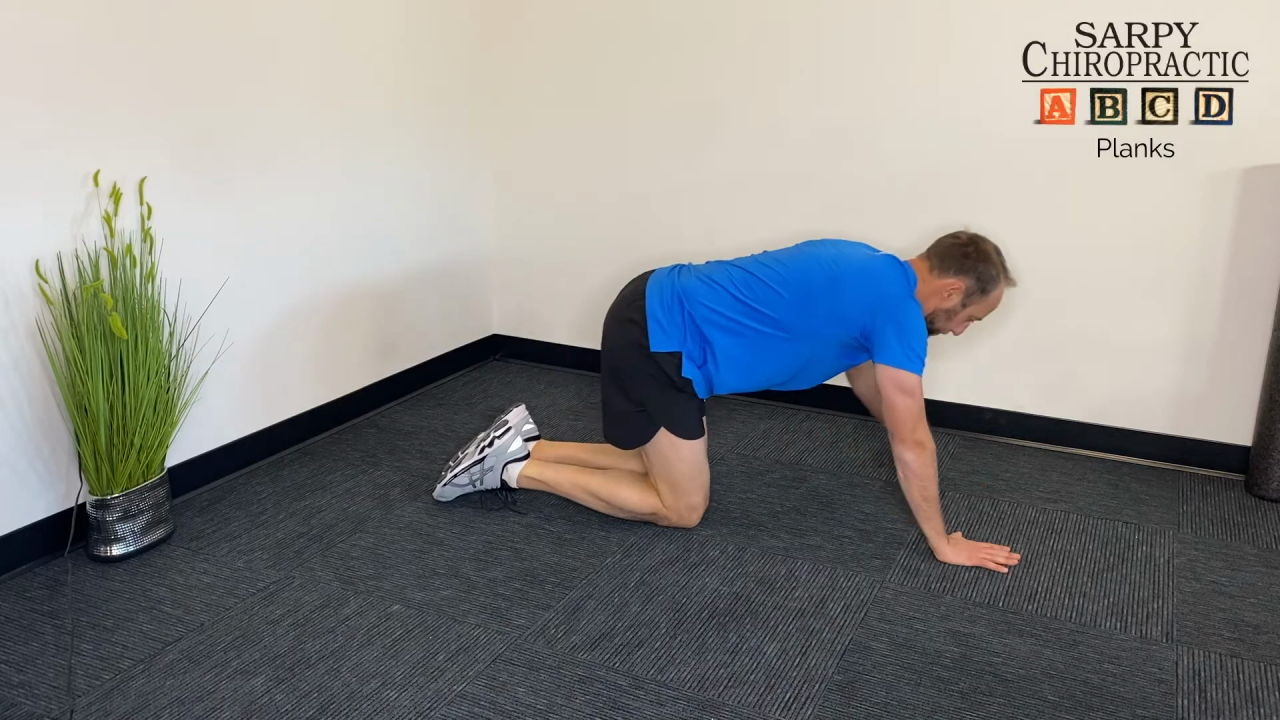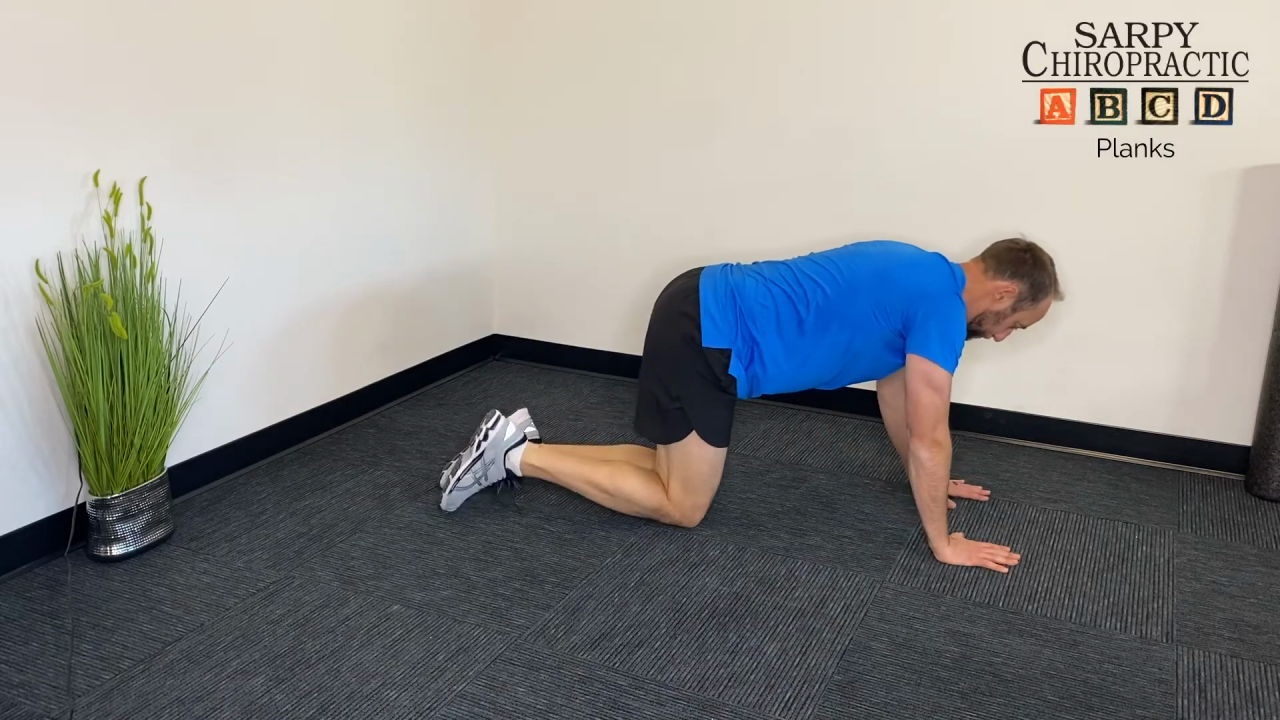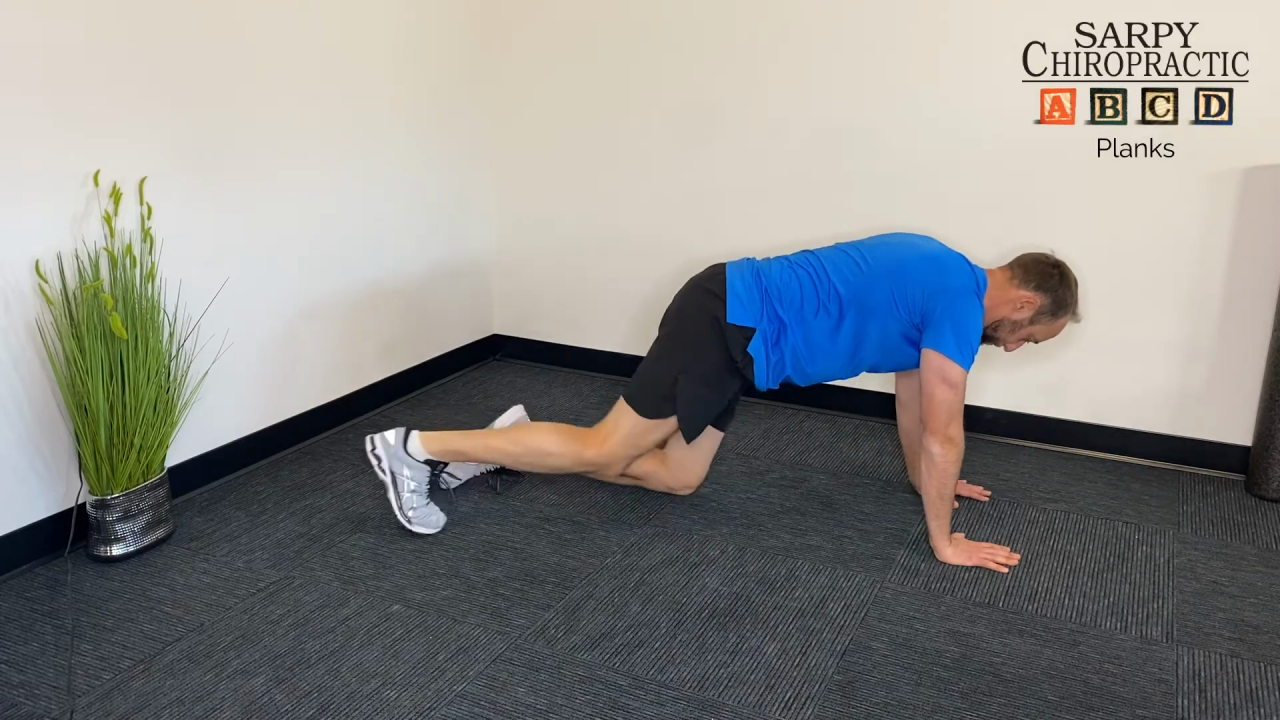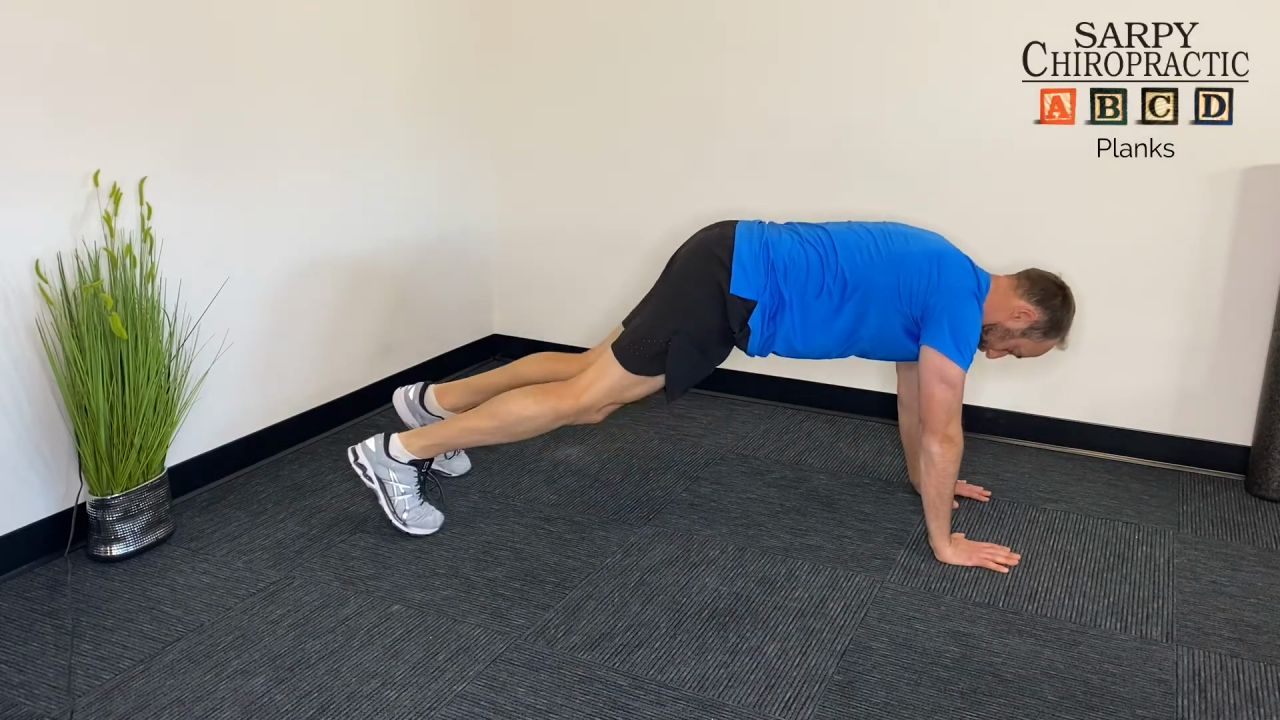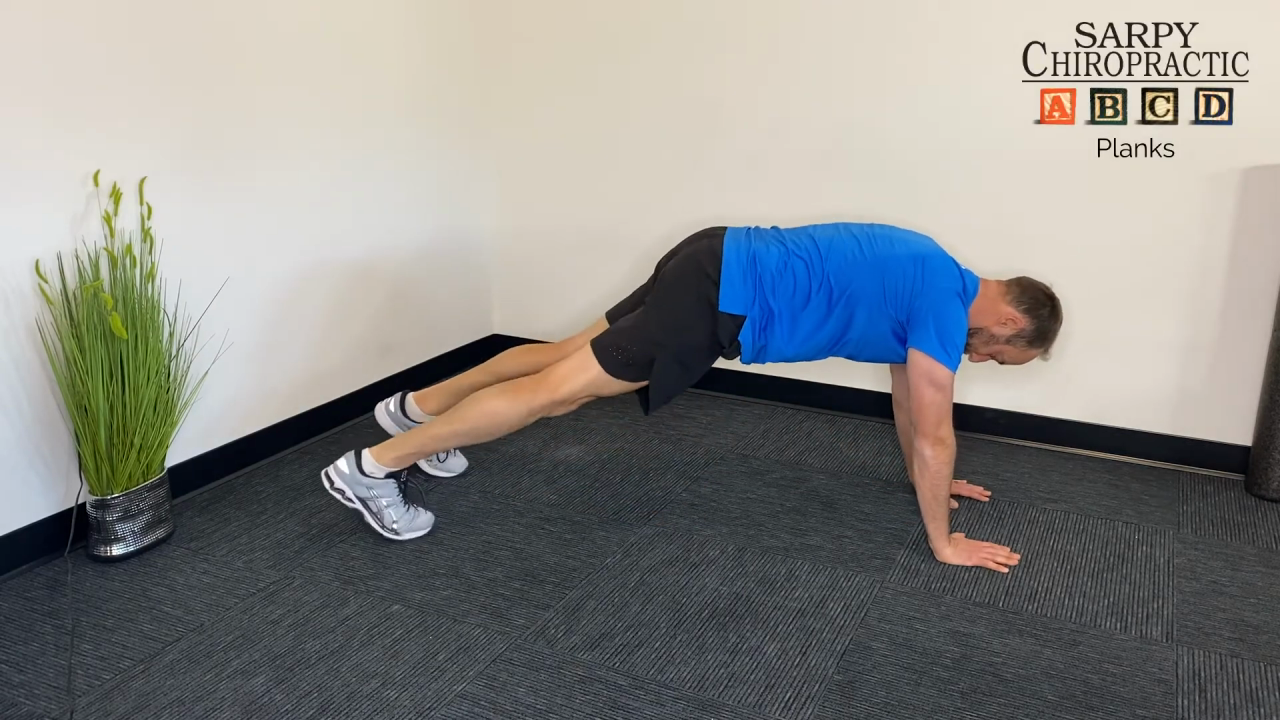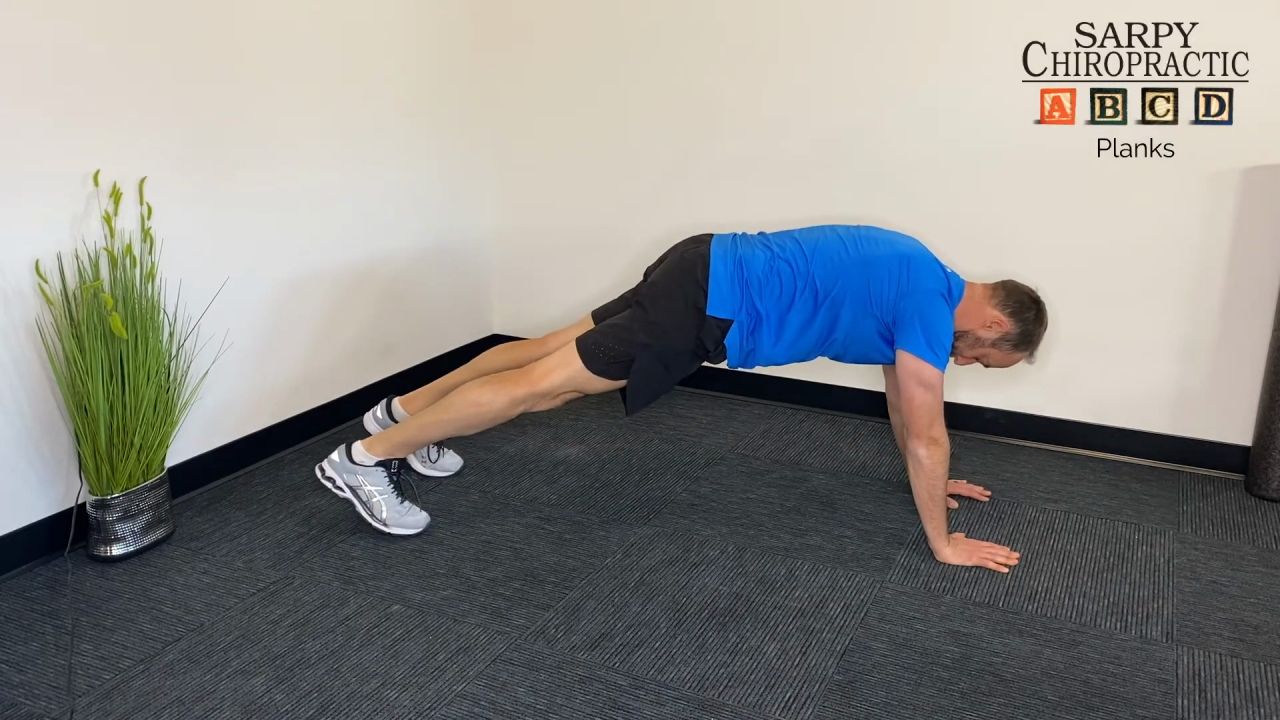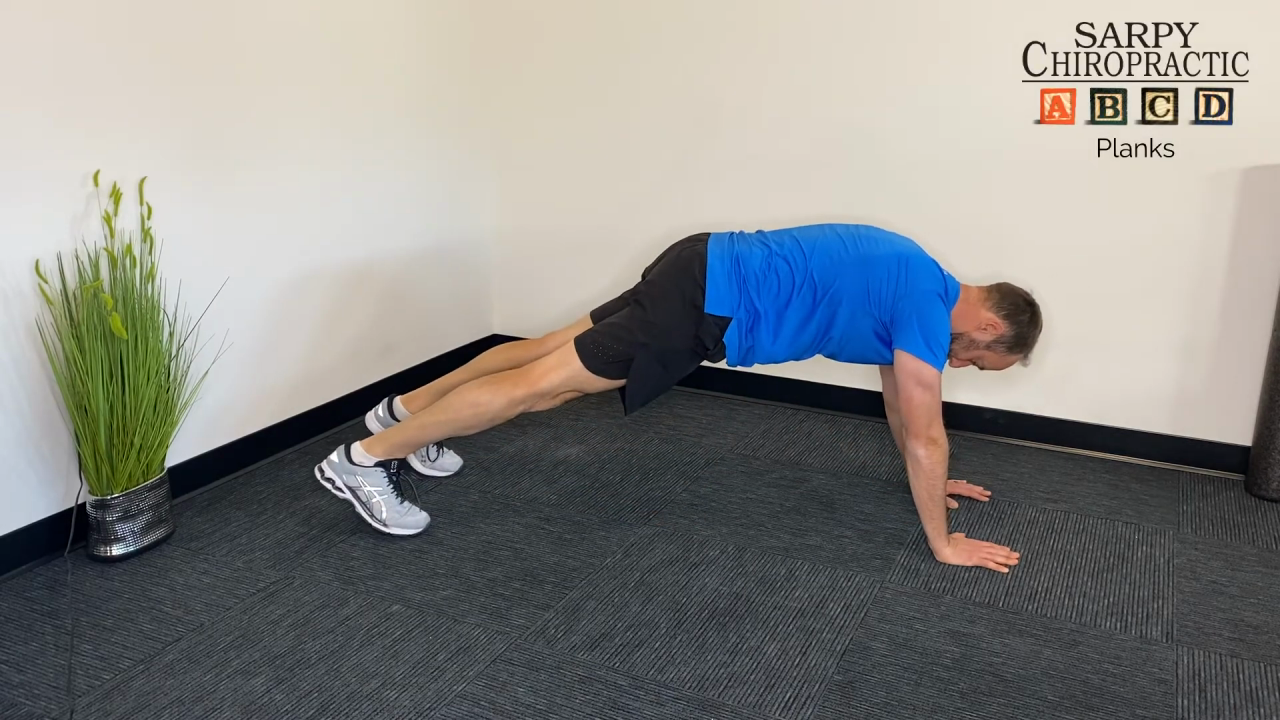
dt=0.7s
person 1, frame 1
left shoulder: (873, 274)
right shoulder: (897, 307)
left elbow: (860, 363)
right elbow: (911, 445)
left wrist: (902, 431)
right wrist: (943, 543)
left hip: (658, 314)
right hip: (657, 338)
left knee: (670, 469)
right knee: (681, 508)
left ankle: (525, 444)
right ankle: (514, 467)
person 1, frame 2
left shoulder: (918, 282)
right shoulder: (942, 304)
left elbow: (893, 388)
right elbow: (930, 438)
left wrist: (926, 478)
right wrist: (942, 541)
left hip: (700, 313)
right hip: (706, 335)
left knee: (679, 469)
right knee: (683, 506)
left ankle: (527, 444)
right ankle: (519, 456)
person 1, frame 3
left shoulder: (938, 284)
right shoulder: (960, 302)
left elbow: (910, 394)
right elbow: (943, 433)
left wrist: (923, 479)
right wrist: (944, 540)
left hip: (734, 323)
right hip: (729, 322)
left knee: (679, 477)
right knee: (607, 450)
left ankle: (515, 441)
right ankle: (415, 449)
person 1, frame 4
left shoulder: (938, 285)
right shoulder: (958, 300)
left elbow: (912, 400)
right elbow: (941, 431)
left wrist: (926, 480)
right wrist: (944, 539)
left hip: (731, 266)
right hip: (734, 285)
left knee: (600, 365)
right knee: (588, 396)
left ankle: (434, 401)
right ankle: (402, 452)
person 1, frame 5
left shoulder: (926, 284)
right shoulder: (945, 303)
left elbow: (907, 394)
right elbow: (934, 434)
left wrist: (924, 478)
right wrist: (942, 541)
left hip: (720, 268)
right hip: (724, 297)
left knee: (576, 352)
right knee: (564, 386)
left ankle: (415, 406)
right ankle: (375, 465)
person 1, frame 6
left shoulder: (915, 285)
right shoulder: (929, 305)
left elbow: (900, 399)
right elbow: (927, 434)
left wrist: (928, 478)
right wrist: (944, 542)
left hip: (709, 277)
right hip: (713, 307)
left knee: (560, 348)
right knee: (548, 382)
left ankle: (404, 410)
right ankle: (367, 456)
person 1, frame 7
left shoulder: (912, 288)
right shoulder: (927, 305)
left elbow: (897, 393)
right elbow: (925, 435)
left wrist: (929, 476)
right wrist: (942, 542)
left hip: (707, 276)
right hip: (711, 302)
left knee: (558, 347)
right knee: (547, 381)
left ankle: (403, 409)
right ankle: (366, 459)
